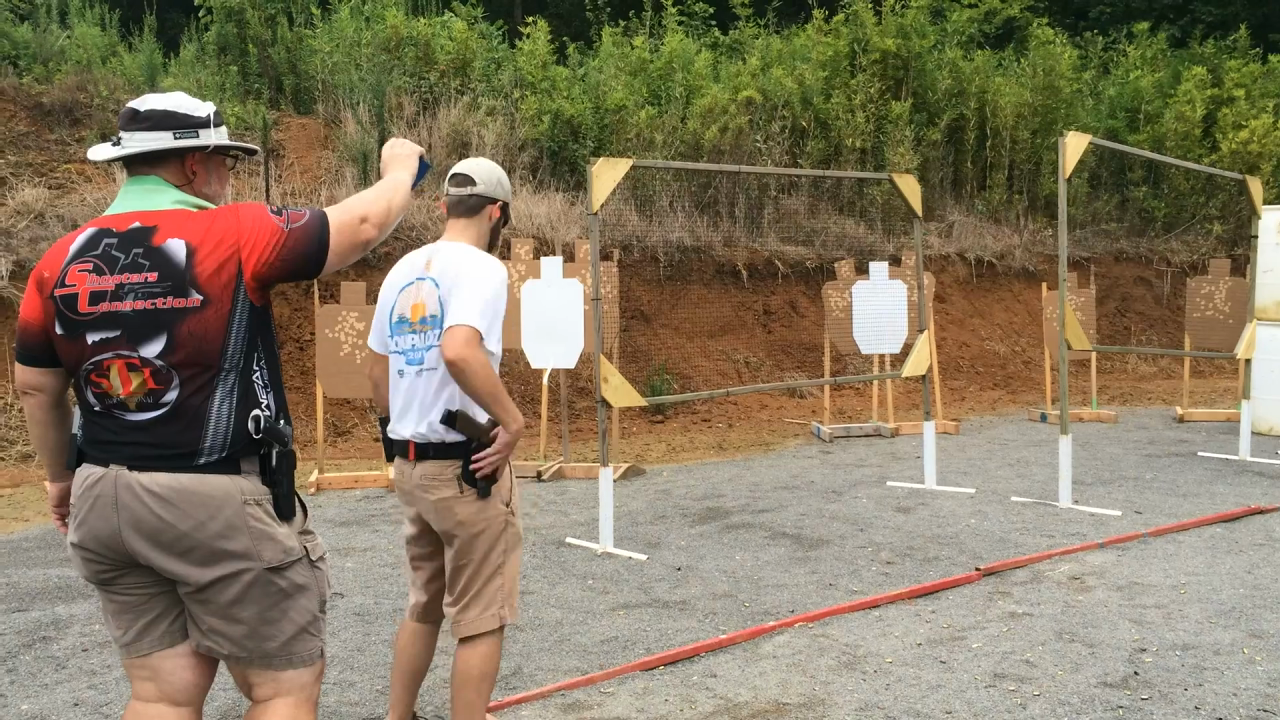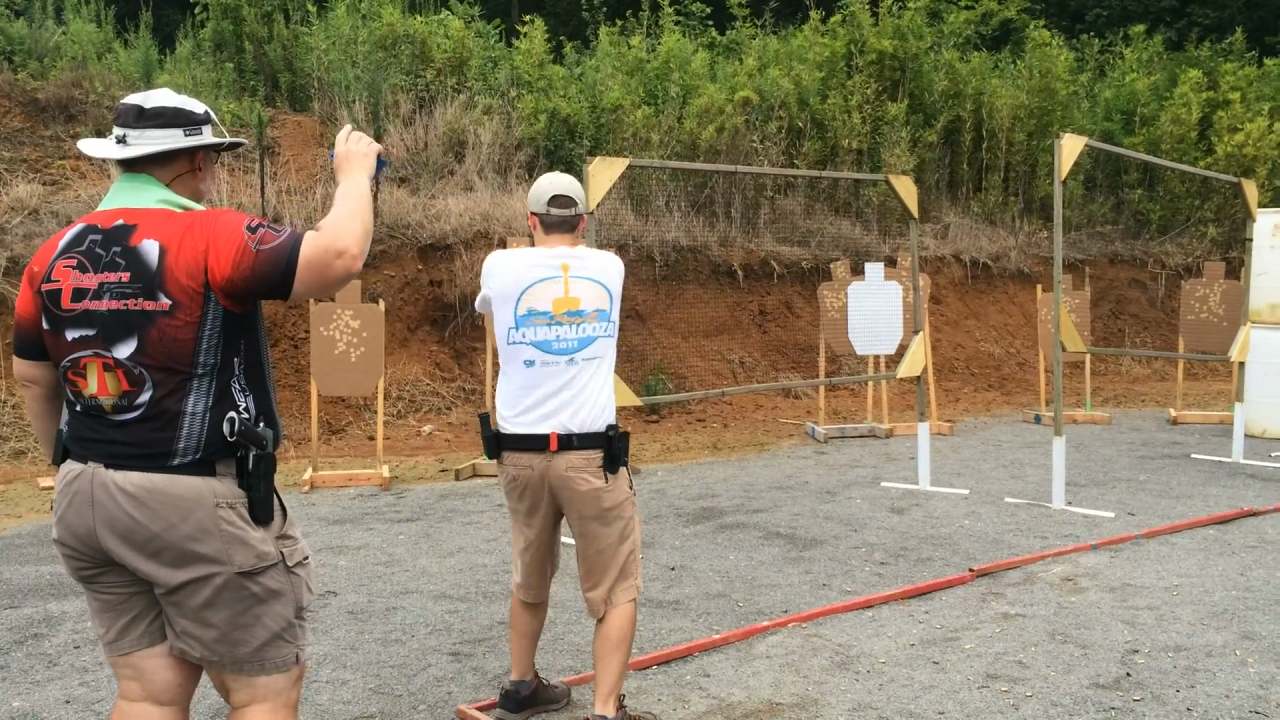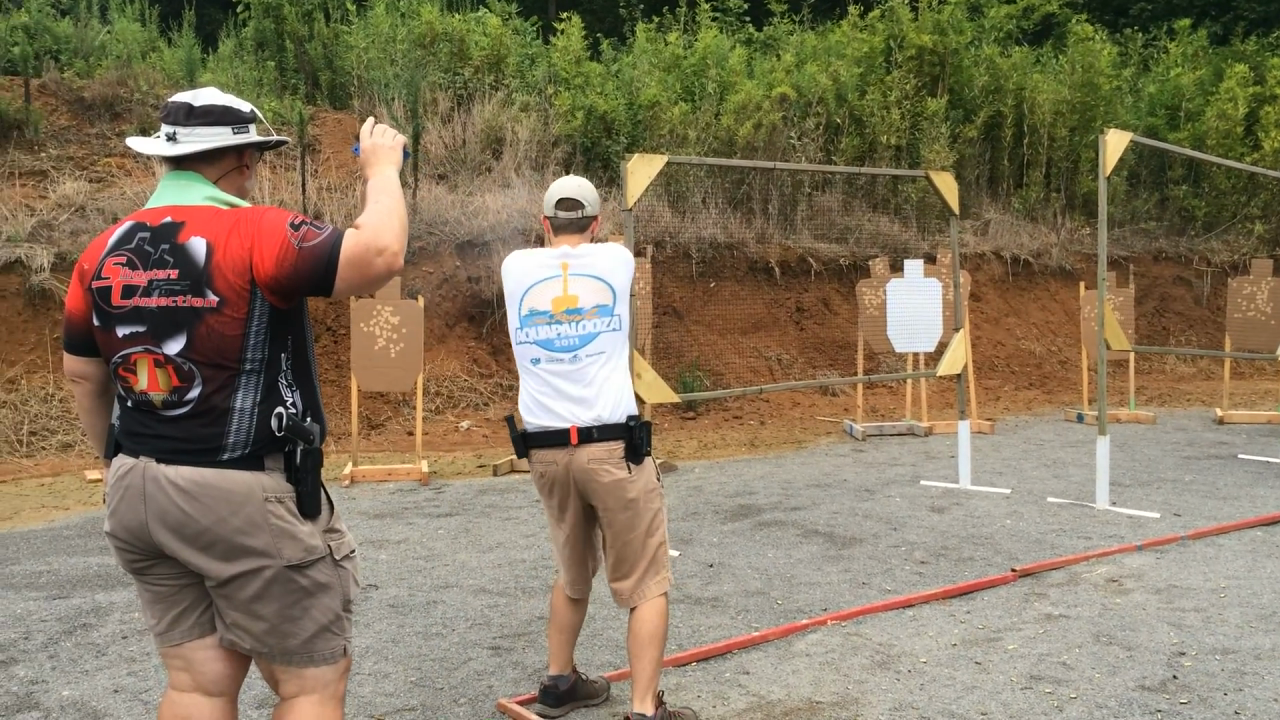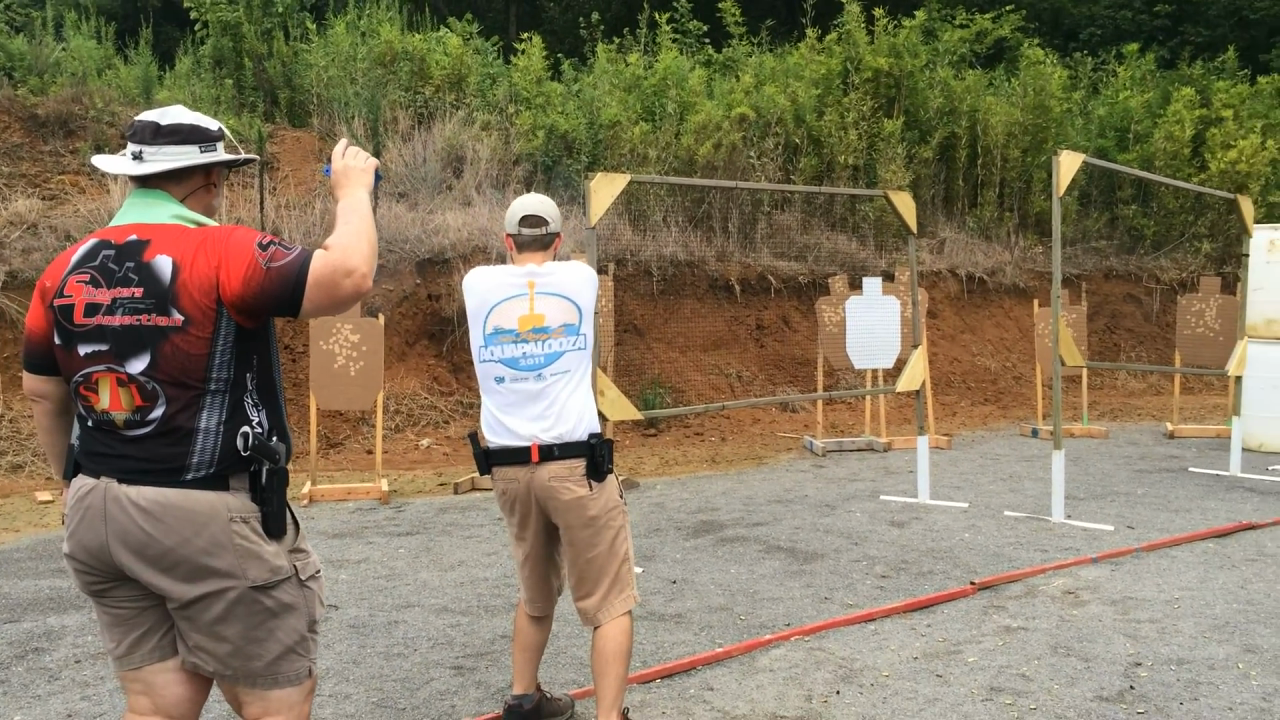
dt=1s
person 1, frame 1
left shoulder: (61, 260)
right shoulder: (234, 236)
left elbow: (35, 387)
right elbow: (363, 222)
left wrist: (63, 477)
right wrist: (398, 171)
left hip: (105, 500)
right hip: (217, 501)
person 1, frame 2
left shoulder: (54, 254)
right shoulder: (211, 238)
left elbow: (33, 380)
right elbow: (340, 256)
right wrist: (354, 174)
left hip: (86, 500)
right hip: (196, 501)
person 1, frame 3
left shoulder: (103, 251)
right shoulder: (257, 234)
left elbow: (83, 375)
right elbow: (380, 254)
right wrist: (382, 169)
left hip: (138, 494)
right hip: (245, 495)
person 1, frame 4
left shoulder: (66, 268)
right shoulder: (223, 253)
left elbow: (42, 392)
right elbow: (349, 276)
left wrist: (77, 486)
right wrist: (352, 191)
left hip: (99, 515)
right hip: (209, 516)
person 2, frame 1
left shoulder: (404, 268)
right shoulder: (482, 268)
left elbow: (380, 369)
right elbow: (460, 352)
right wrist: (511, 417)
left hip: (409, 461)
right hip: (462, 464)
left knee: (427, 605)
right knee: (483, 619)
person 2, frame 2
left shoulder: (500, 266)
right shoulder: (610, 268)
left hip: (520, 454)
right hip: (590, 454)
left knee: (531, 578)
right knee: (615, 588)
person 2, frame 3
left shoulder: (515, 267)
right shoulder: (617, 259)
left hip: (548, 450)
right hip: (612, 446)
left knee: (573, 571)
right knee: (647, 581)
person 2, frame 4
left shoulder: (477, 284)
right shoulder: (581, 277)
left hip: (509, 469)
right hip: (574, 463)
left knee: (537, 592)
right knee: (610, 600)
